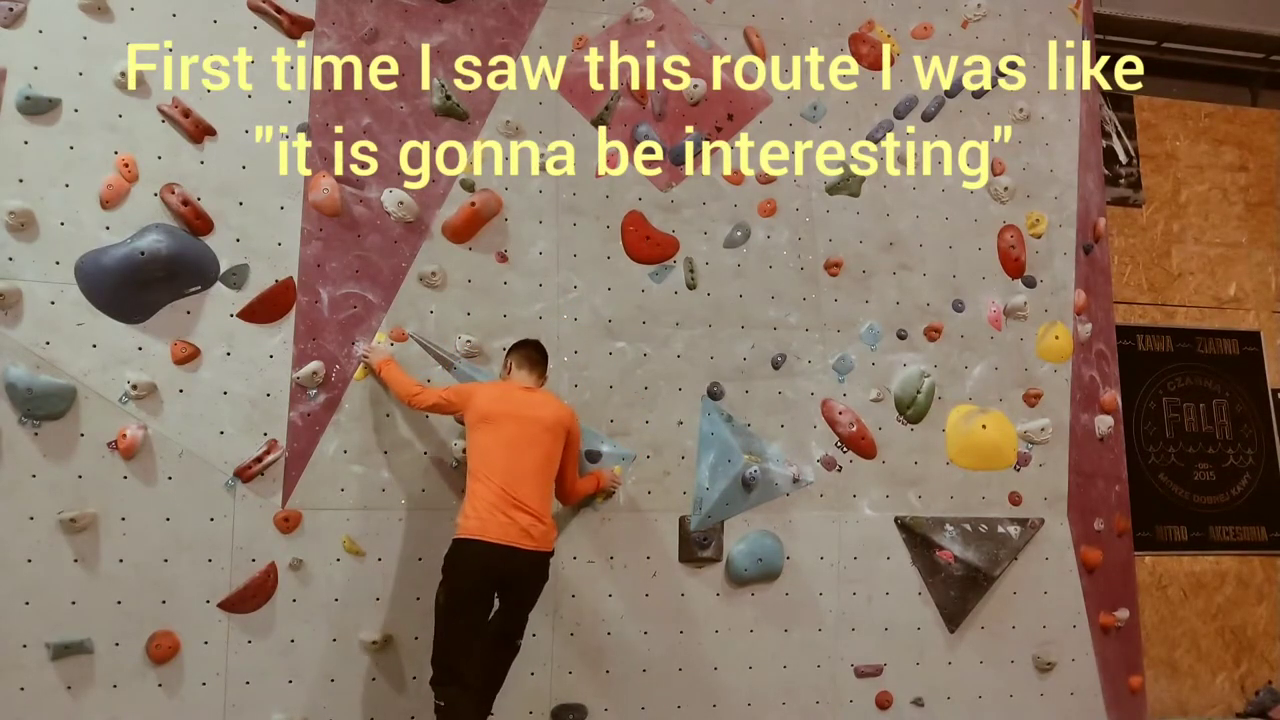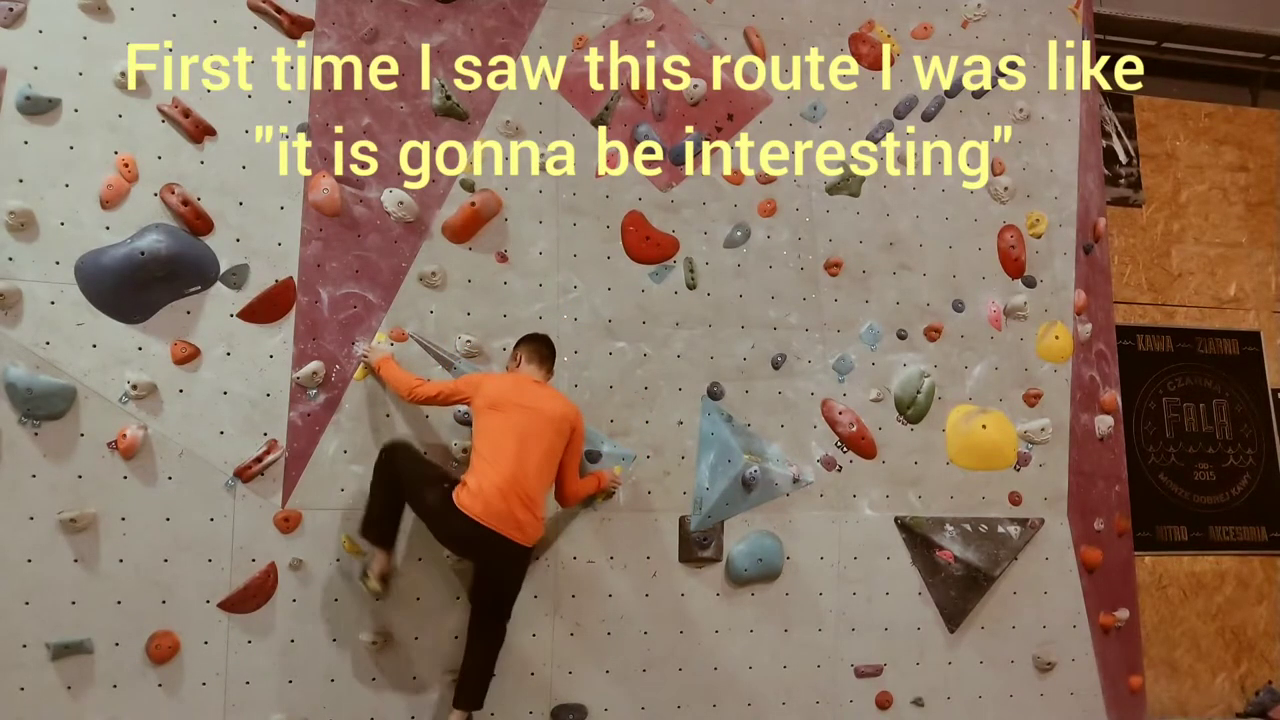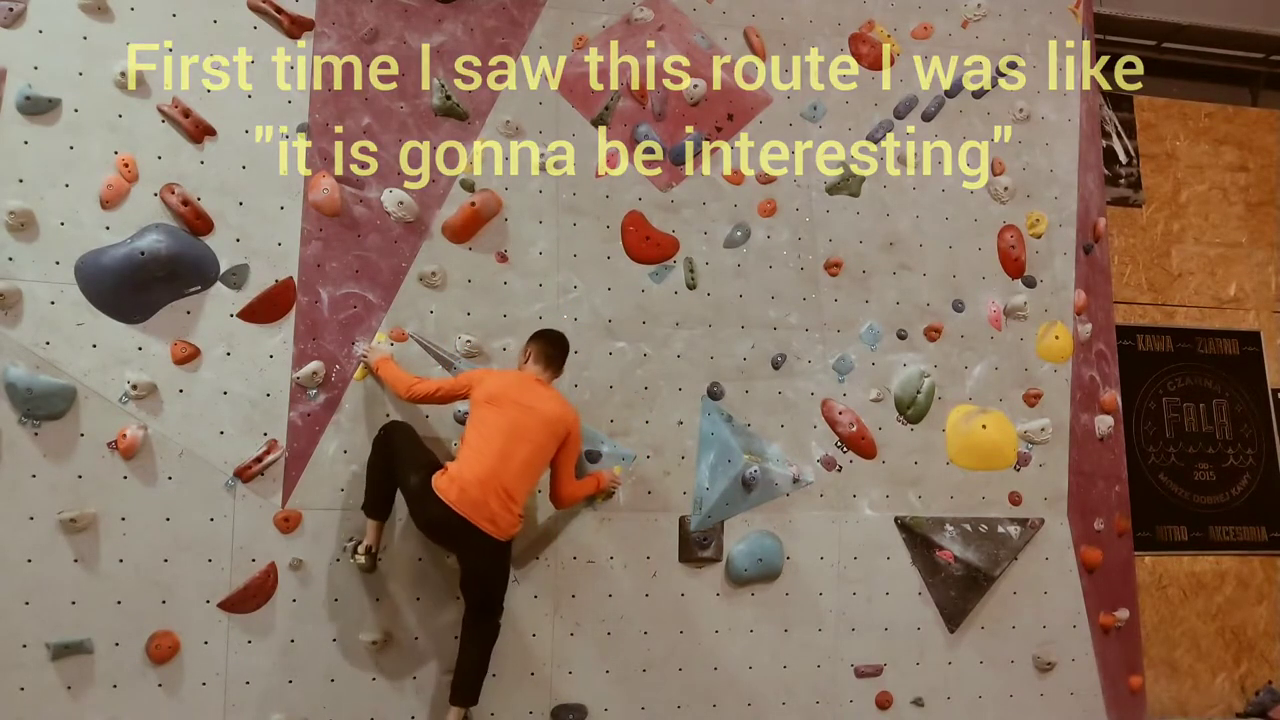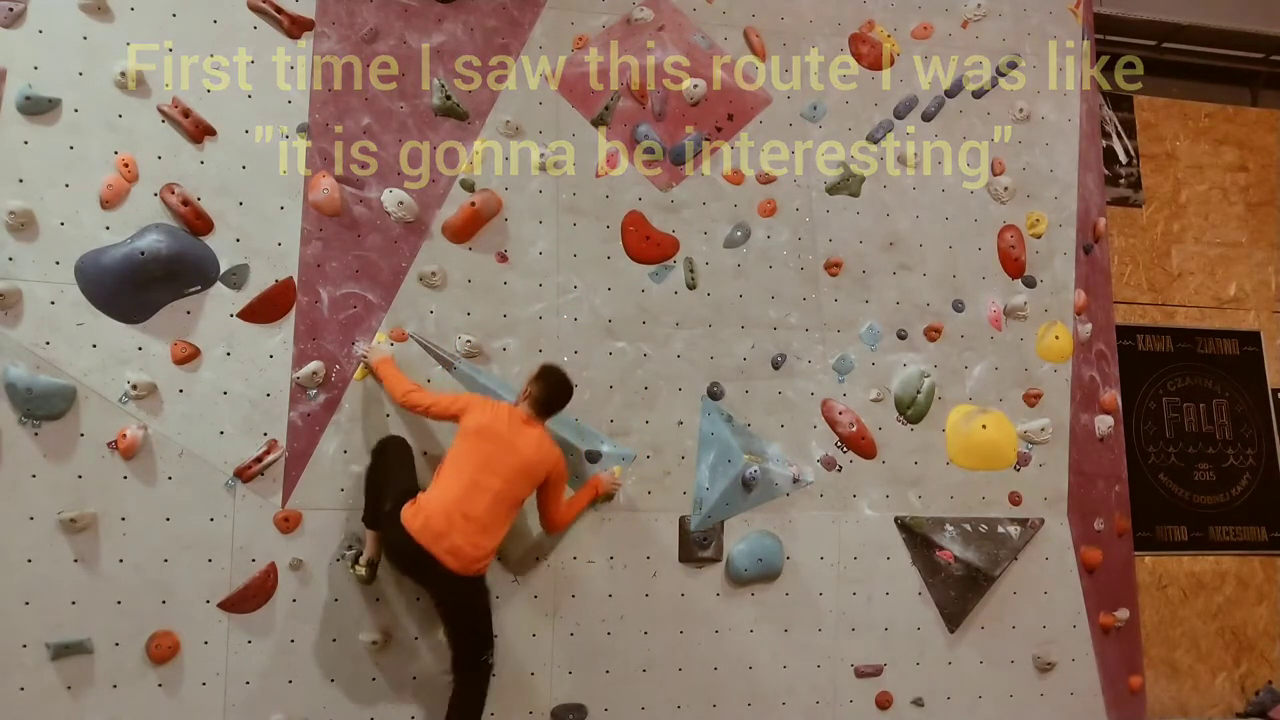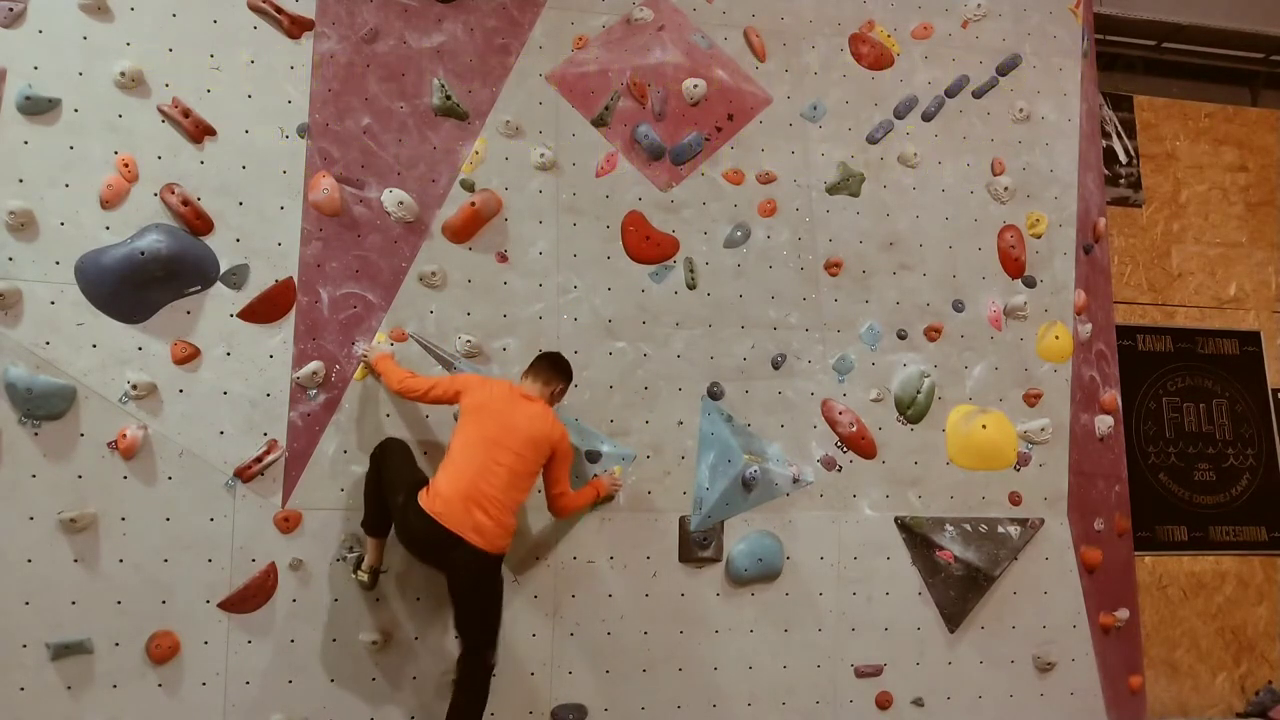
dt=0.4s
person 1, frame 1
left shoulder: (477, 396)
right shoulder: (564, 415)
left elbow: (416, 396)
right elbow: (567, 493)
left wrist: (384, 363)
right wrist: (598, 480)
left hip: (477, 545)
right hip: (534, 552)
left knee: (453, 664)
right knee: (502, 643)
person 1, frame 2
left shoulder: (488, 384)
right shoulder: (569, 414)
left elbow: (416, 391)
right elbow: (567, 494)
left wrist: (383, 361)
right wrist: (599, 480)
left hip: (467, 519)
right hip: (517, 542)
left knee: (395, 455)
right knee: (490, 626)
left ankle: (380, 566)
person 1, frame 3
left shoulder: (489, 379)
right shoulder: (566, 417)
left elbow: (413, 390)
right elbow: (562, 497)
left wrist: (381, 362)
right wrist: (598, 481)
left hip: (441, 504)
right hip: (492, 535)
left knee: (393, 433)
right knee: (484, 618)
left ankle: (370, 543)
person 1, frame 4
left shoulder: (479, 409)
right shoulder: (551, 458)
left elbow: (410, 398)
right elbow: (554, 522)
left wrist: (382, 363)
right wrist: (595, 487)
left hip: (408, 536)
right hip: (459, 570)
left knee: (390, 448)
right knee: (475, 654)
left ankle: (369, 557)
person 1, frame 5
left shoulder: (478, 386)
right shoulder: (555, 433)
left elbow: (407, 385)
right elbow: (560, 505)
left wrist: (381, 359)
right wrist: (597, 488)
left hip: (426, 523)
right hip: (481, 553)
left knee: (389, 451)
right knee: (479, 652)
left ankle: (370, 562)
